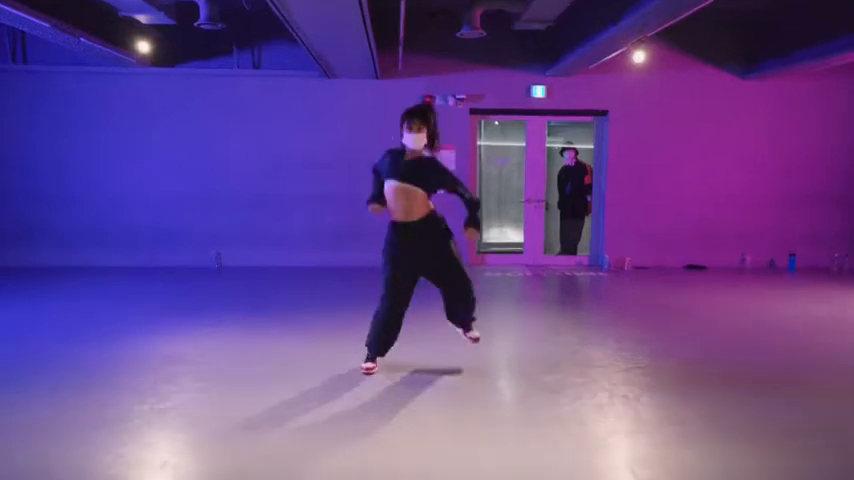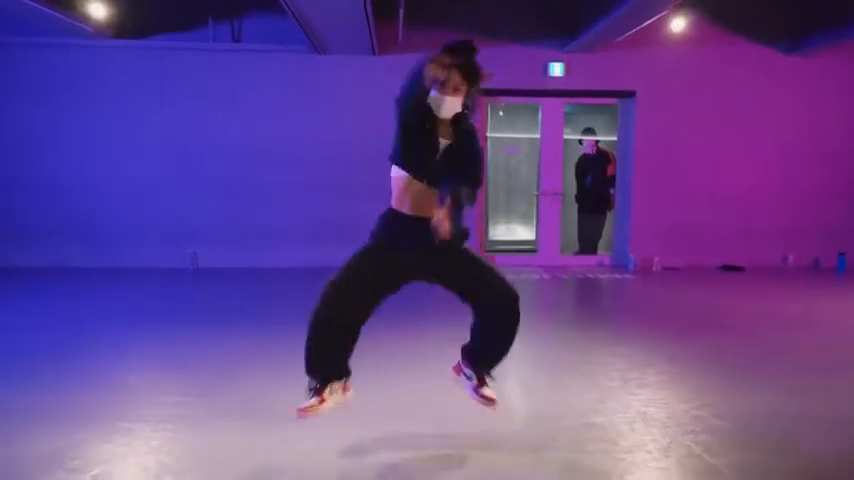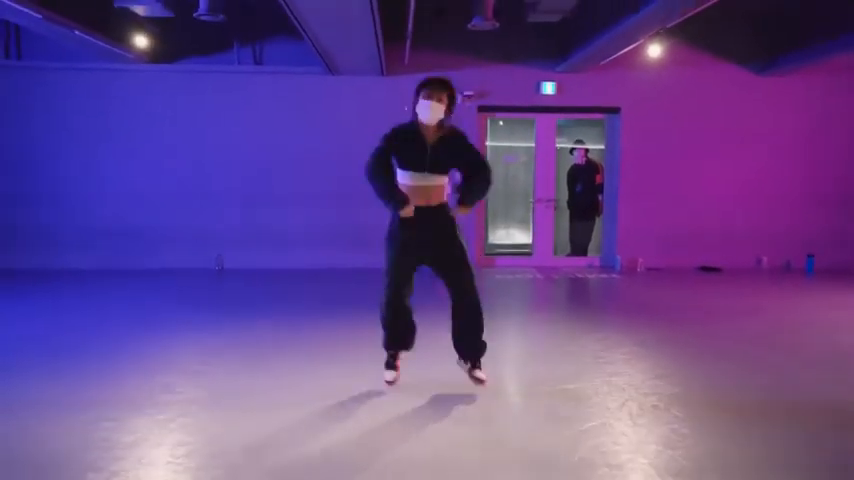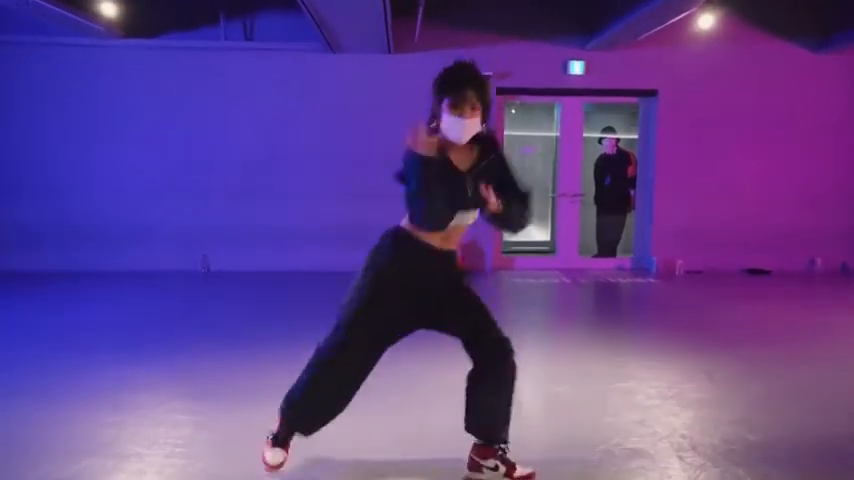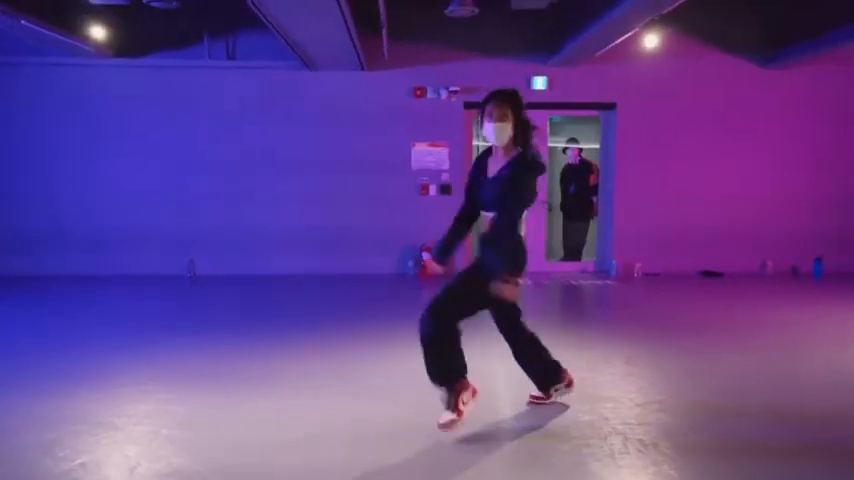
dt=1s
person 1, frame 1
left shoulder: (431, 166)
right shoulder: (391, 158)
left elbow: (459, 190)
right elbow: (379, 176)
left wrist: (473, 220)
right wrist: (376, 200)
left hip: (432, 232)
right hip: (401, 236)
left knee: (460, 287)
right knee: (393, 298)
left ankle: (463, 321)
right ankle: (374, 351)
person 1, frame 2
left shoulder: (466, 138)
right shoulder: (412, 116)
left elbow: (470, 178)
right elbow: (409, 98)
left wrist: (451, 208)
right wrist: (427, 73)
left hip: (438, 237)
right hip: (396, 232)
left knee: (502, 301)
right knee: (337, 299)
left ankle: (474, 367)
right ankle: (327, 379)
person 1, frame 3
left shoulder: (454, 139)
right shoulder: (400, 135)
left elbow: (480, 173)
right elbow: (376, 170)
left wrist: (467, 198)
right wrist: (397, 201)
left hip: (440, 222)
right hip: (407, 222)
left knee: (465, 290)
right knee: (395, 291)
left ankle: (471, 358)
right ankle: (395, 352)
person 1, frame 4
left shoulder: (489, 154)
right shoulder: (424, 154)
left elbow: (518, 216)
right elbow: (430, 219)
left wrist: (500, 206)
right wrist: (427, 161)
left hip: (442, 269)
right hip: (400, 259)
left knee: (495, 353)
right knee: (348, 347)
right ankle: (286, 427)
person 1, frame 5
left shoulder: (521, 169)
right shoulder: (483, 163)
left elbow: (509, 221)
right elbow: (469, 213)
left wrist: (505, 273)
right wrist: (443, 253)
left hip: (503, 255)
right hip: (493, 251)
left knee: (436, 318)
right knee: (508, 324)
left ankle: (457, 389)
right ankle: (555, 380)
person 2, frame 1
left shoulder: (584, 168)
right shoulder: (563, 170)
left elbow: (588, 188)
right elbow: (560, 187)
left wrist: (588, 205)
left hip: (578, 208)
right hip: (566, 207)
left knee: (573, 234)
right knee: (565, 236)
left ankle: (570, 255)
right ankle: (565, 254)
person 2, frame 2
left shoulder: (606, 156)
right shoulder: (582, 159)
left elbow: (611, 181)
left wrist: (611, 199)
left hip: (599, 202)
right hip: (584, 202)
left knee: (594, 233)
right knee: (583, 235)
left ankle: (589, 254)
right ankle: (584, 253)
person 2, frame 3
left shoulder: (595, 167)
right shoulder: (573, 169)
left elbow: (600, 189)
left wrist: (600, 206)
right wrist: (571, 203)
left hip: (589, 208)
right hip: (575, 208)
left knee: (584, 237)
right knee: (574, 237)
left ankle: (580, 256)
right ankle: (575, 256)
person 2, frame 4
left shoulder: (626, 157)
right shoulder: (601, 160)
left elbow: (632, 182)
left wrist: (631, 201)
right wrist: (598, 198)
left hip: (619, 204)
right hip: (603, 203)
left knee: (613, 235)
right knee: (602, 235)
left ankle: (607, 256)
right ankle: (603, 256)
person 2, frame 5
left shoulder: (589, 167)
right shoulder: (566, 169)
left elbow: (594, 190)
left wrist: (594, 208)
right wrist: (564, 205)
left hip: (583, 210)
right hip: (569, 210)
left knee: (578, 240)
right knee: (568, 240)
left ankle: (573, 260)
right ankle: (569, 260)
